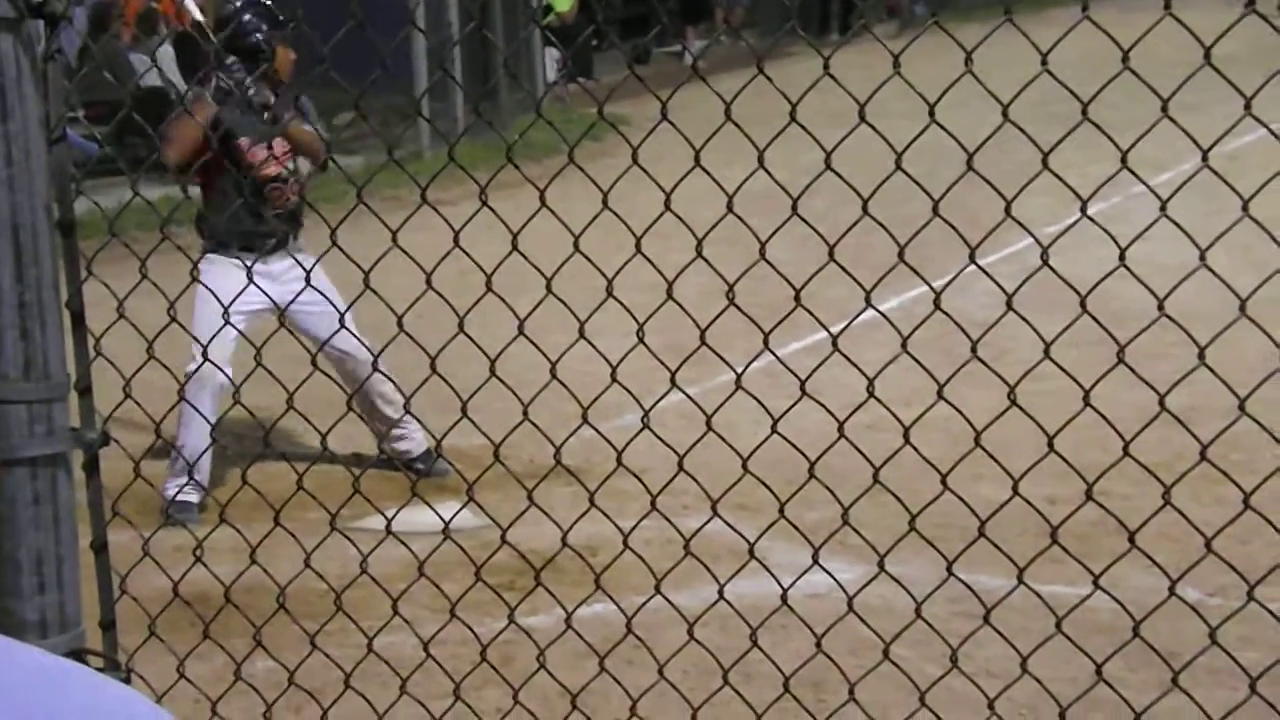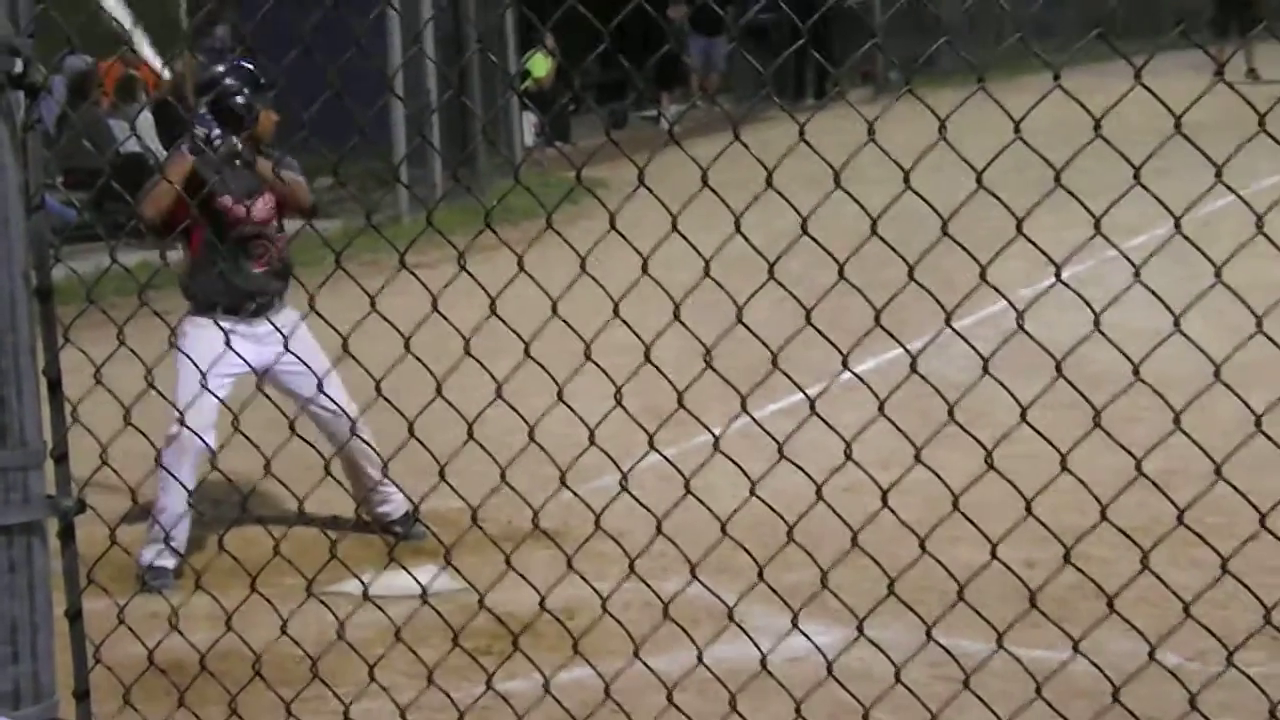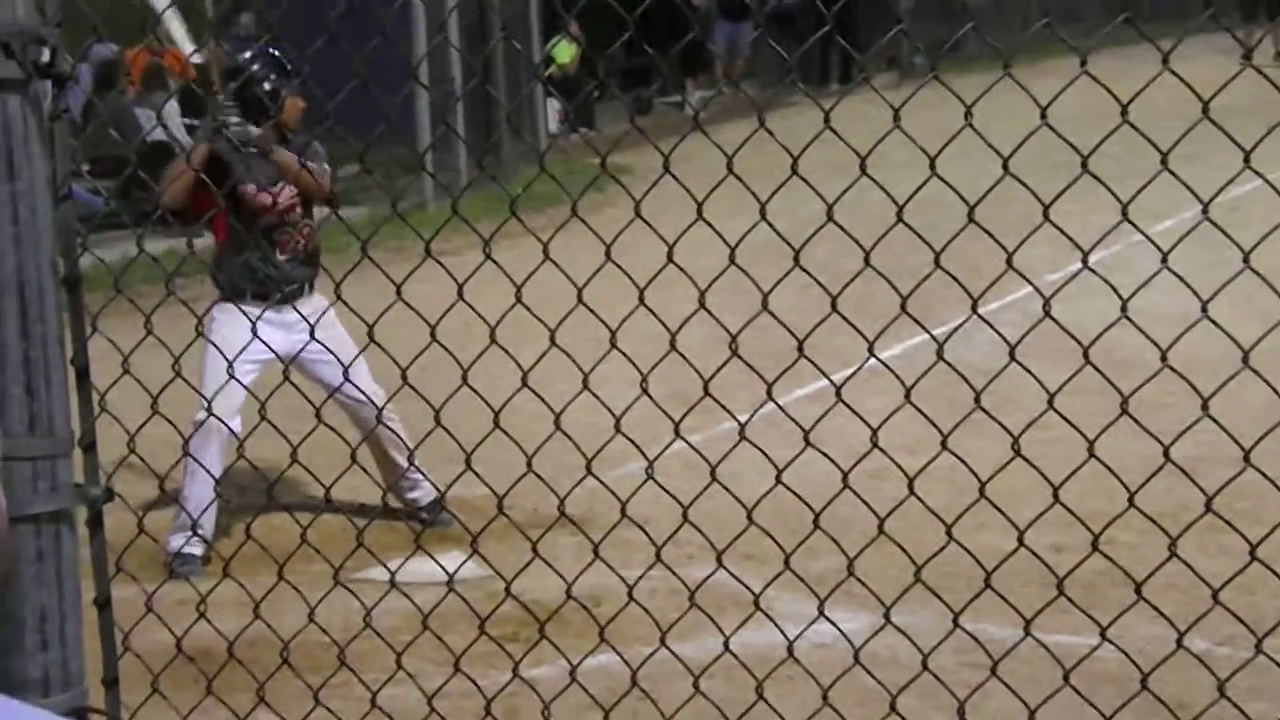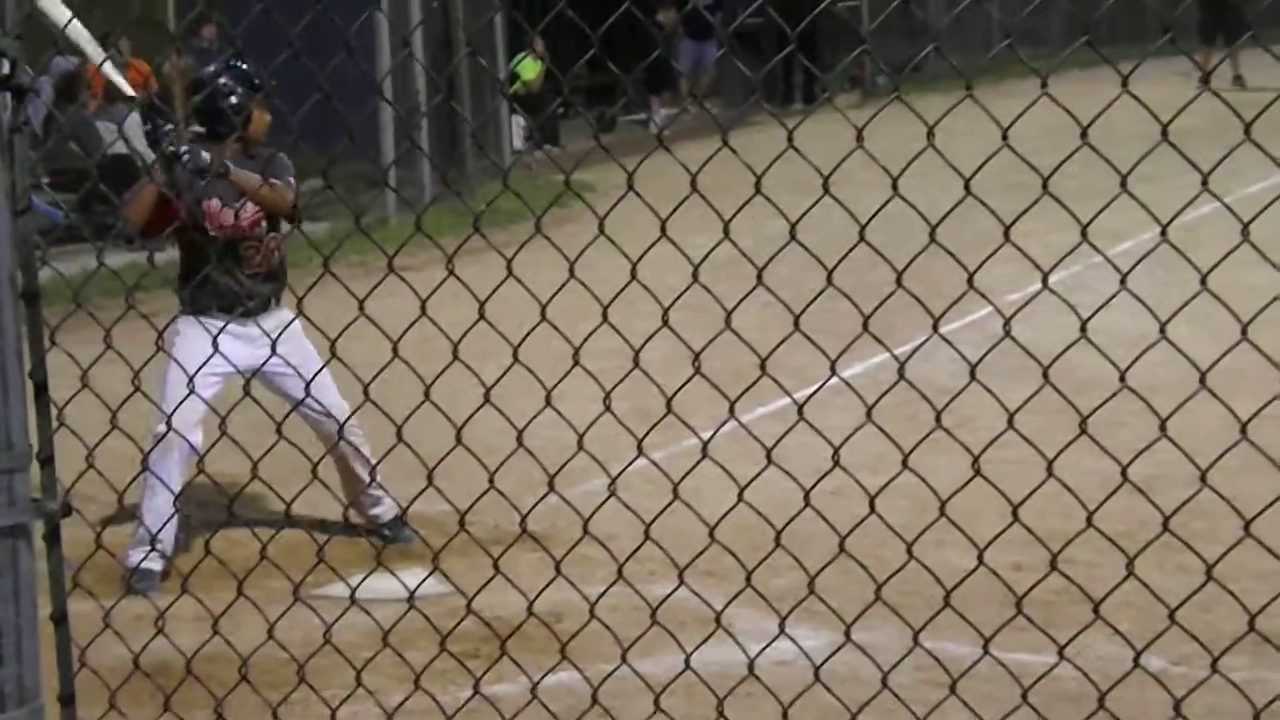
dt=0.5s
person 1, frame 1
left shoulder: (294, 104)
right shoulder: (215, 108)
left elbow: (318, 151)
right elbow: (172, 155)
left wrist: (274, 109)
right wrist: (213, 94)
left hip: (291, 259)
right hip: (229, 264)
left knee: (355, 354)
right knee: (207, 368)
left ankle: (407, 445)
right ankle: (185, 483)
person 1, frame 2
left shoulder: (275, 164)
right shoulder: (195, 168)
left elbow: (303, 200)
right elbow: (150, 213)
left wrist: (247, 158)
right wrist: (191, 149)
left hip: (277, 321)
right hip: (213, 327)
left knee: (341, 414)
right knee: (187, 435)
left ankle: (390, 509)
right ankle: (161, 548)
person 1, frame 3
left shoulder: (304, 150)
right shoulder: (222, 157)
left elbow: (321, 189)
right elbow: (168, 198)
left wrist: (264, 146)
right wrist: (206, 138)
left hip: (305, 308)
right hip: (241, 315)
left knee: (368, 402)
right knee: (214, 420)
left ankle: (420, 494)
right ankle: (189, 536)
person 1, frame 4
left shoulder: (270, 163)
right shoulder: (182, 173)
left elbow: (287, 203)
right elbow: (131, 219)
left wrist: (223, 169)
right wrist: (166, 164)
left hip: (271, 322)
right hip: (204, 328)
left knee: (334, 417)
right knee: (174, 434)
left ankle: (381, 511)
right ankle: (148, 551)
